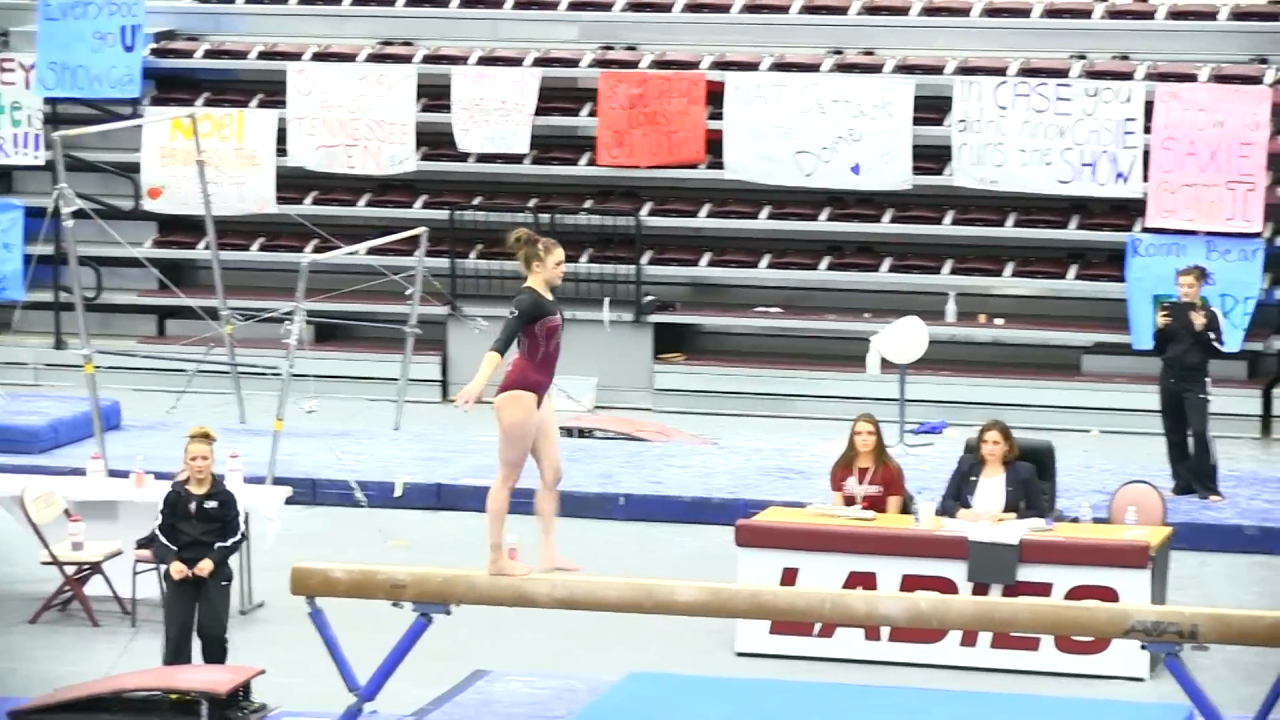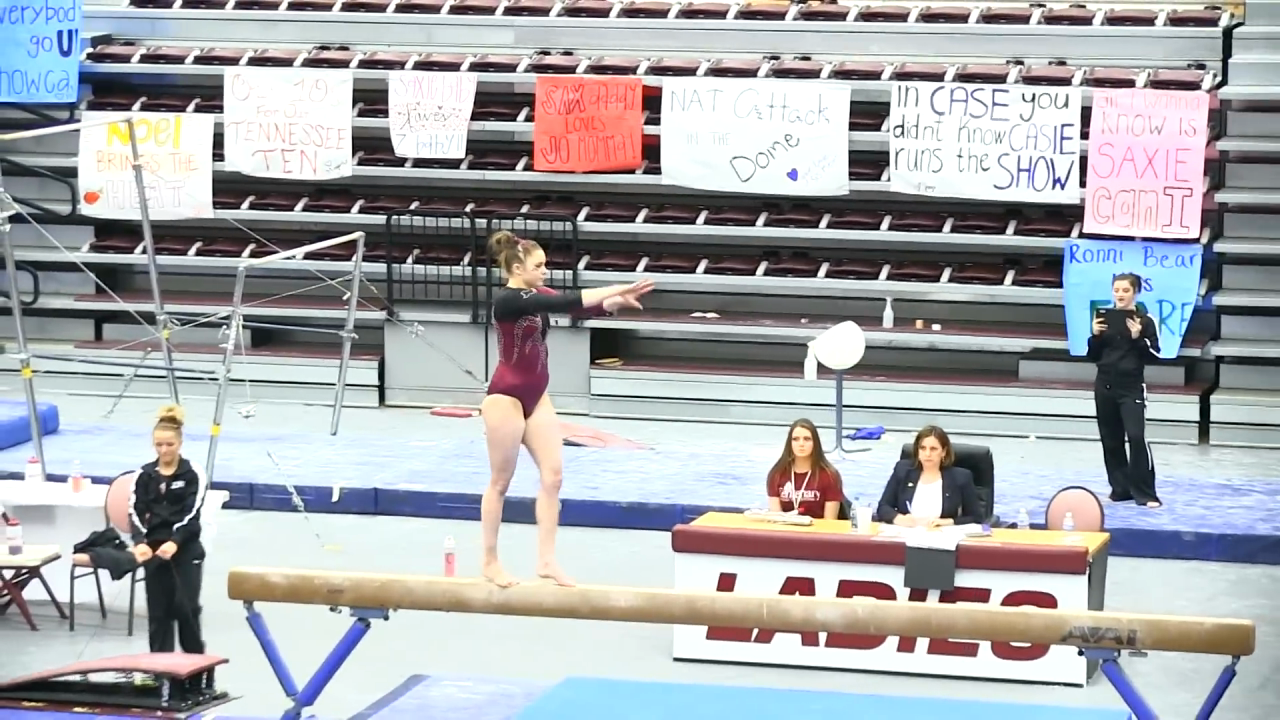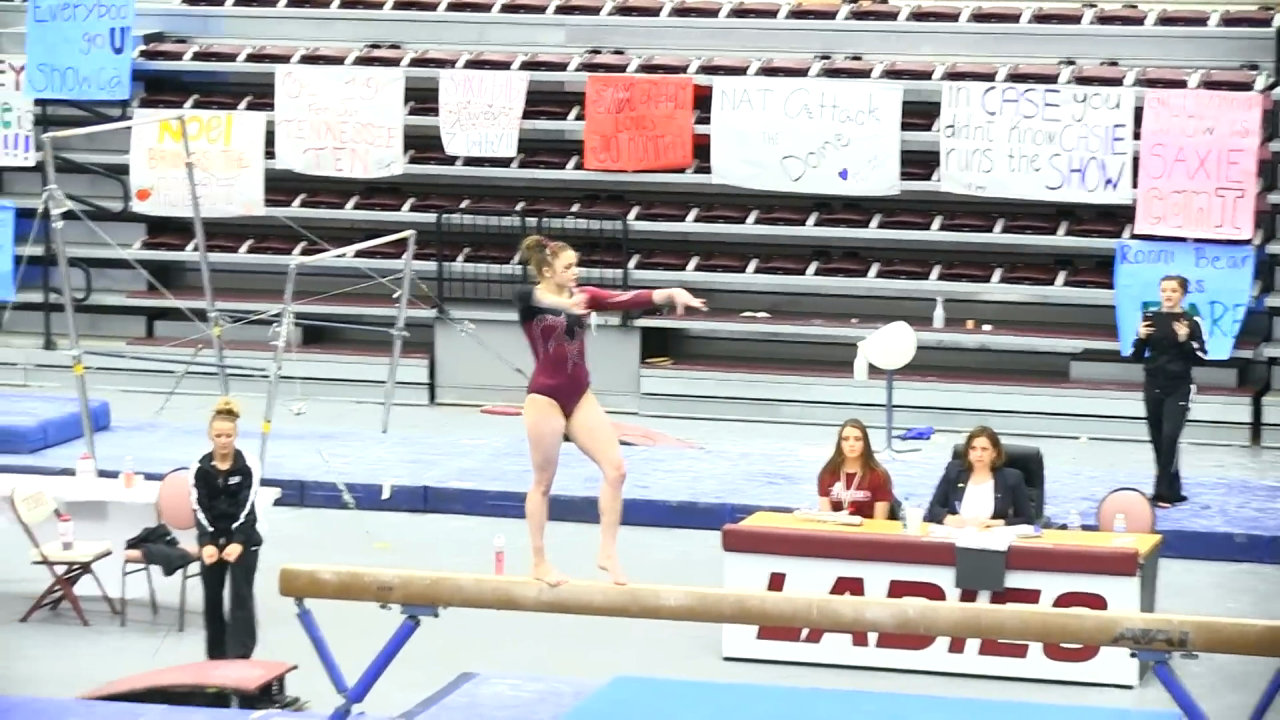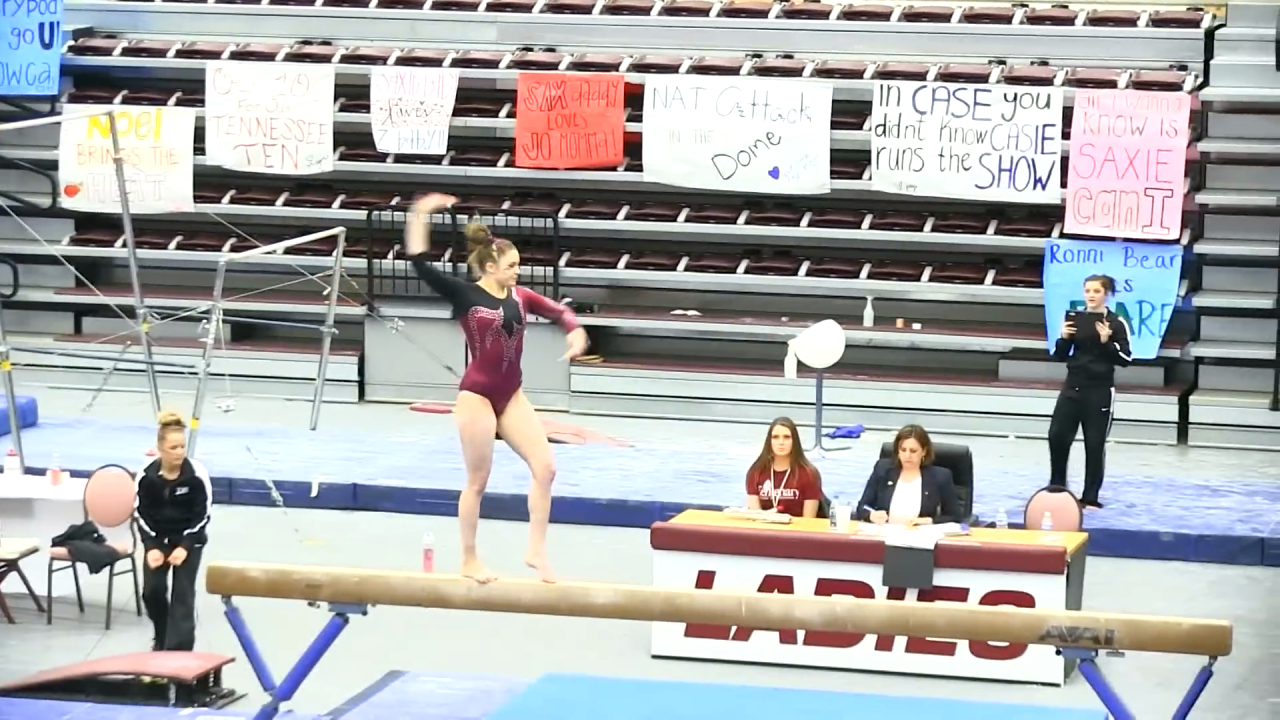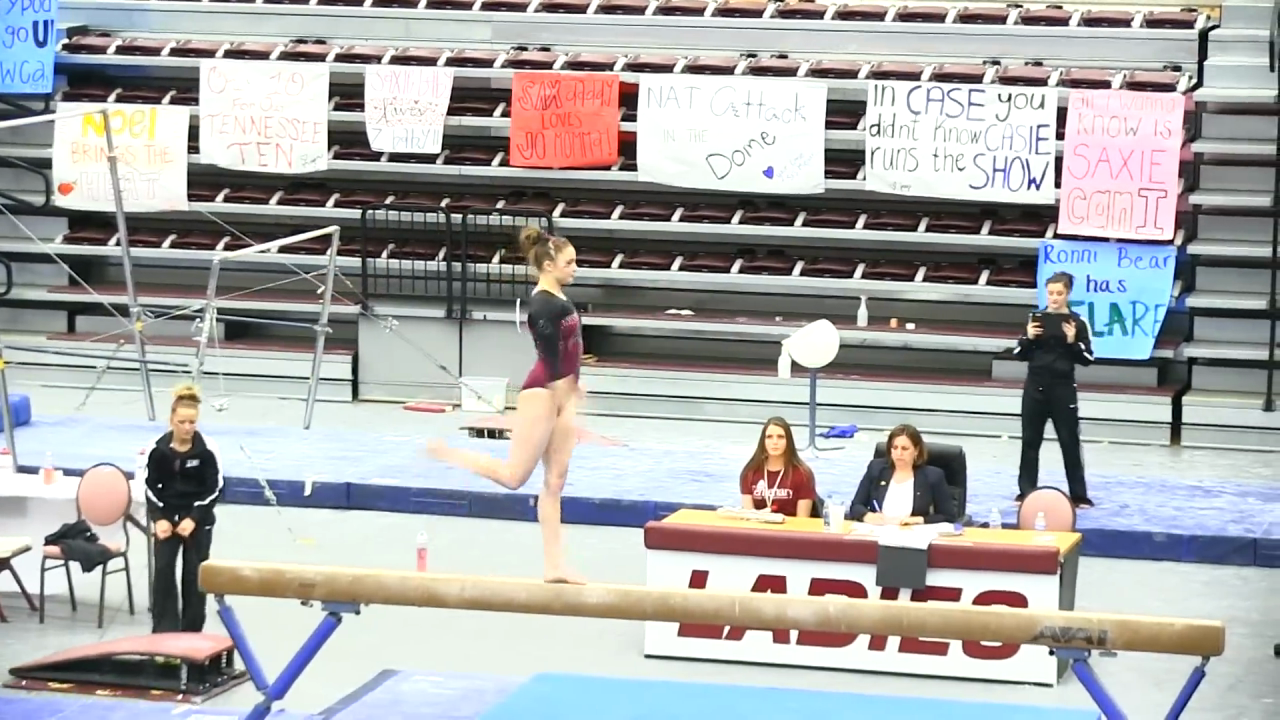
dt=0.7s
person 1, frame 1
left shoulder: (544, 297)
right shoulder: (526, 300)
right elbow: (501, 343)
right wrist: (478, 382)
left hip: (535, 394)
right hip: (517, 394)
left knee: (552, 474)
right knee: (508, 476)
left ankle: (549, 552)
right ankle: (497, 557)
person 1, frame 2
left shoulder: (537, 294)
right shoulder: (507, 299)
left elbow: (581, 306)
right elbow: (565, 302)
left wrist: (618, 298)
right wrist: (615, 291)
left hip: (536, 398)
right hip: (505, 398)
left knee: (552, 477)
right knee: (500, 482)
left ankle: (546, 560)
right ankle: (490, 561)
person 1, frame 3
left shoulder: (585, 295)
right shoulder: (535, 301)
left elbow: (630, 300)
right elbow: (533, 294)
left wrist: (672, 293)
right wrist: (559, 302)
left hip: (580, 396)
right hip: (545, 398)
left knee: (615, 470)
right knee: (543, 482)
left ankle: (608, 553)
right ankle: (540, 563)
person 1, frame 4
left shoulder: (519, 296)
right shoulder: (464, 295)
left elbow: (558, 312)
right elbow: (419, 262)
left wrist: (575, 333)
right wrist: (421, 214)
left hip: (511, 397)
right hip: (477, 396)
left knee: (545, 469)
right knee: (478, 481)
left ankle: (537, 551)
right ankle: (469, 559)
person 1, frame 5
left shoulder: (557, 298)
right shoulder: (544, 306)
right elbow: (550, 356)
right wrist: (562, 401)
left hip: (560, 395)
right hip: (542, 393)
left knee: (555, 481)
right knee: (513, 475)
left ankle: (554, 564)
right ankle: (445, 453)
person 2, frame 1
left shoulder: (225, 495)
right shoulder: (174, 494)
left elbow: (236, 535)
right elbow: (162, 533)
left wrist: (213, 560)
right wrist: (171, 561)
left hip: (214, 571)
right hip: (180, 570)
left knee: (212, 631)
right knee: (176, 632)
person 2, frame 2
left shoulder: (193, 474)
right shoulder: (145, 475)
left elbow: (192, 513)
right elbow: (136, 512)
left wrist: (175, 542)
right wrist: (140, 542)
left hip: (186, 550)
right hip: (154, 550)
left knee: (187, 607)
right knee: (158, 611)
person 2, frame 3
left shoulder: (249, 465)
right shoulder: (200, 468)
left elbow: (247, 507)
right elbow: (200, 508)
left wrist: (238, 542)
right wrist: (206, 542)
left hip: (244, 539)
right hip: (212, 537)
left knee: (241, 597)
right knee: (212, 596)
left ankle: (239, 659)
right ankle: (216, 655)
person 2, frame 4
left shoulder: (197, 474)
right shoulder: (147, 476)
left elbow: (202, 515)
right elbow: (142, 514)
left wrist: (184, 547)
right wrist: (151, 547)
left hip: (188, 539)
right hip: (157, 538)
left knee: (183, 593)
right knee: (152, 590)
left ankle: (178, 650)
right ankle: (162, 637)
person 2, frame 5
left shoulder: (206, 450)
right shoulder: (158, 449)
left elbow: (214, 488)
right elbow: (151, 486)
left wrist: (194, 518)
right wrist: (158, 518)
left hip: (199, 517)
right hip: (167, 514)
left knee: (195, 574)
right knee: (163, 572)
left ankle: (190, 630)
right ankle: (164, 632)
person 3, frame 1
left shoulder: (1209, 314)
right shoulder: (1170, 312)
left elbow: (1217, 350)
right elbow: (1159, 350)
left wrist: (1201, 331)
right wrist: (1159, 329)
left hip: (1195, 381)
right hip: (1170, 379)
left knee: (1199, 431)
right knee: (1174, 433)
left ankle: (1207, 486)
right ankle: (1183, 481)
person 3, frame 2
left shoulder: (1145, 321)
right shoulder: (1104, 317)
left elbow: (1154, 355)
right elbow: (1093, 356)
left wrist: (1137, 338)
right wrist: (1095, 335)
left hip: (1131, 387)
right hip: (1105, 385)
left knee: (1136, 437)
right knee: (1110, 439)
left ankle: (1145, 492)
right ankle: (1120, 487)
person 3, frame 3
left shoulder: (1191, 322)
right shoulder: (1150, 319)
left elbow: (1201, 358)
right elbow: (1137, 357)
left wrist: (1184, 341)
right wrist: (1141, 338)
left hip: (1179, 389)
right hip: (1153, 387)
left knee: (1169, 438)
right knee: (1158, 441)
left ankle: (1164, 493)
right ankle: (1171, 490)
person 3, frame 4
left shoulder: (1117, 323)
right shoulder: (1075, 319)
left elbow: (1125, 359)
right elbow: (1060, 356)
left wrist: (1106, 342)
right wrist: (1064, 338)
left hip: (1100, 390)
right hip: (1072, 386)
left knee: (1095, 444)
right knee: (1057, 436)
left ankle: (1090, 496)
right ankle: (1057, 485)
person 3, frame 5
left shoulder: (1077, 322)
right shoulder: (1036, 318)
left elbow: (1087, 359)
right elbow: (1020, 355)
left wrist: (1073, 342)
right wrist: (1028, 338)
left hip: (1063, 388)
right hip: (1035, 387)
left knee: (1070, 441)
right knee: (1030, 440)
left ankle: (1078, 494)
right ankle: (1026, 491)
